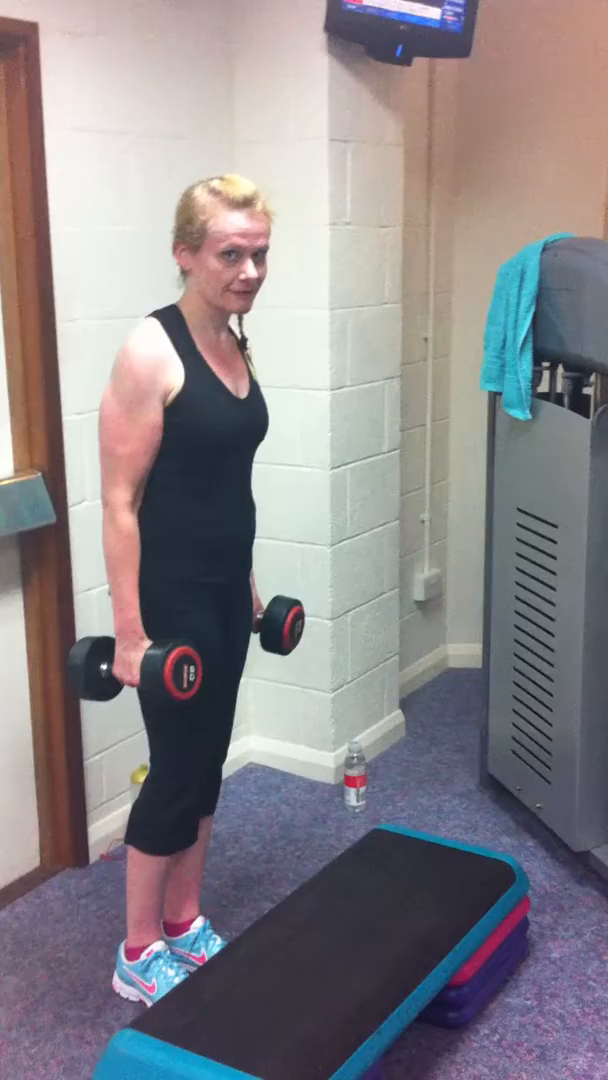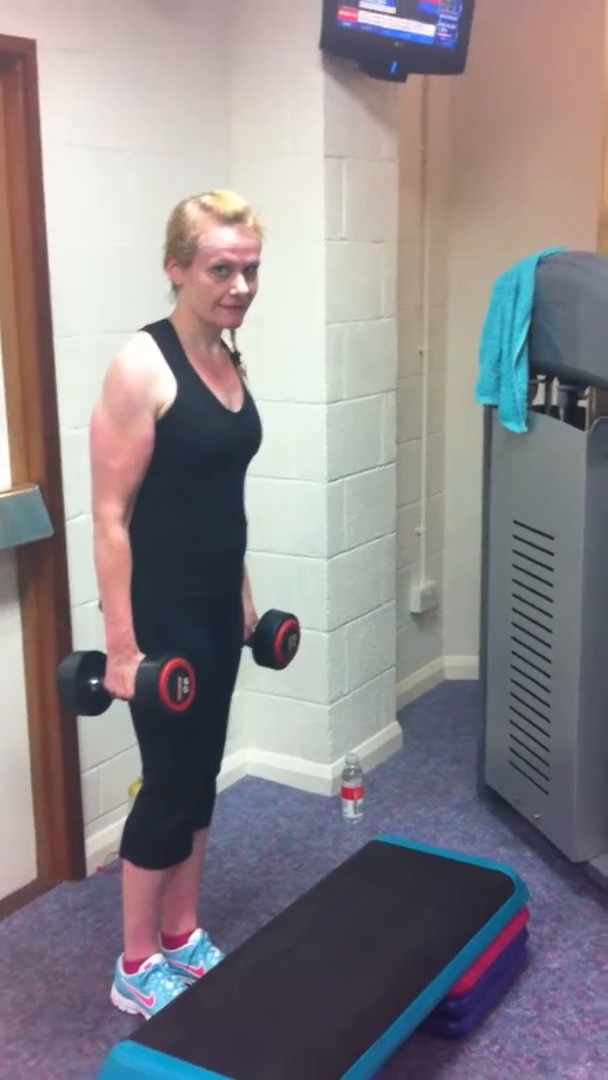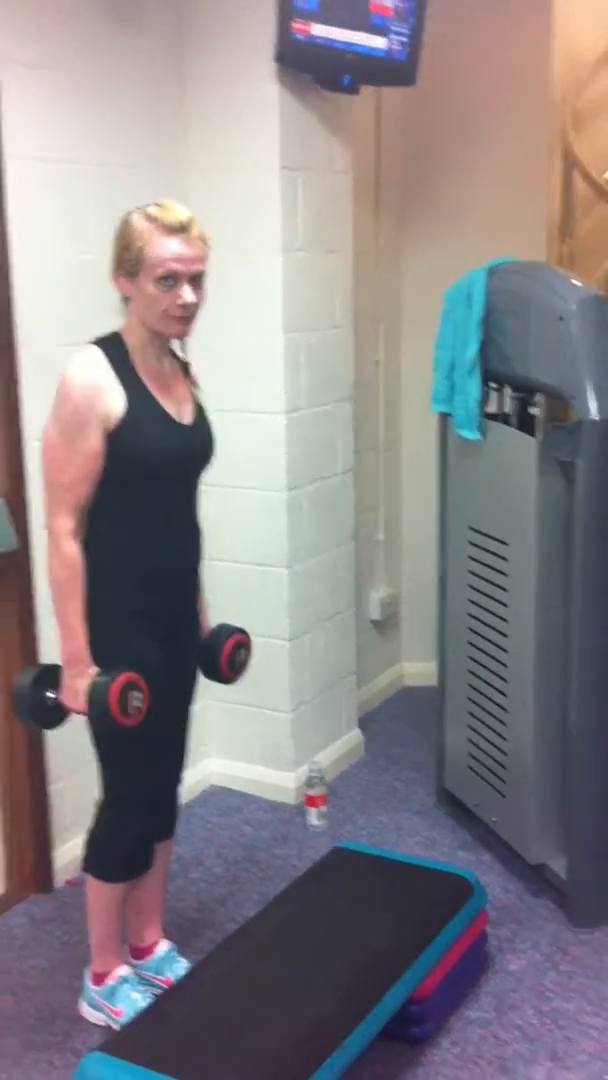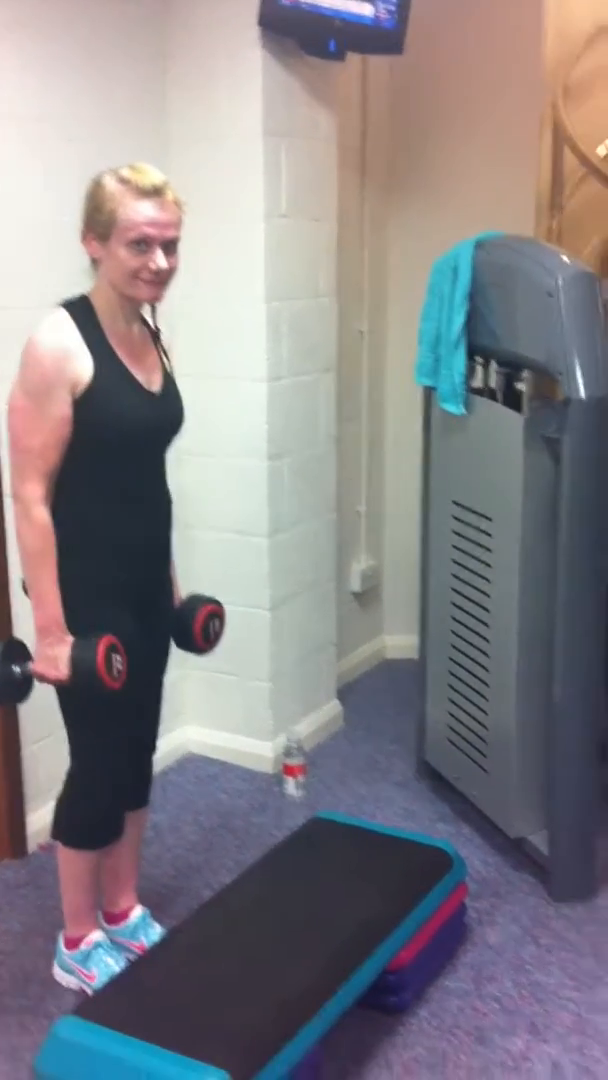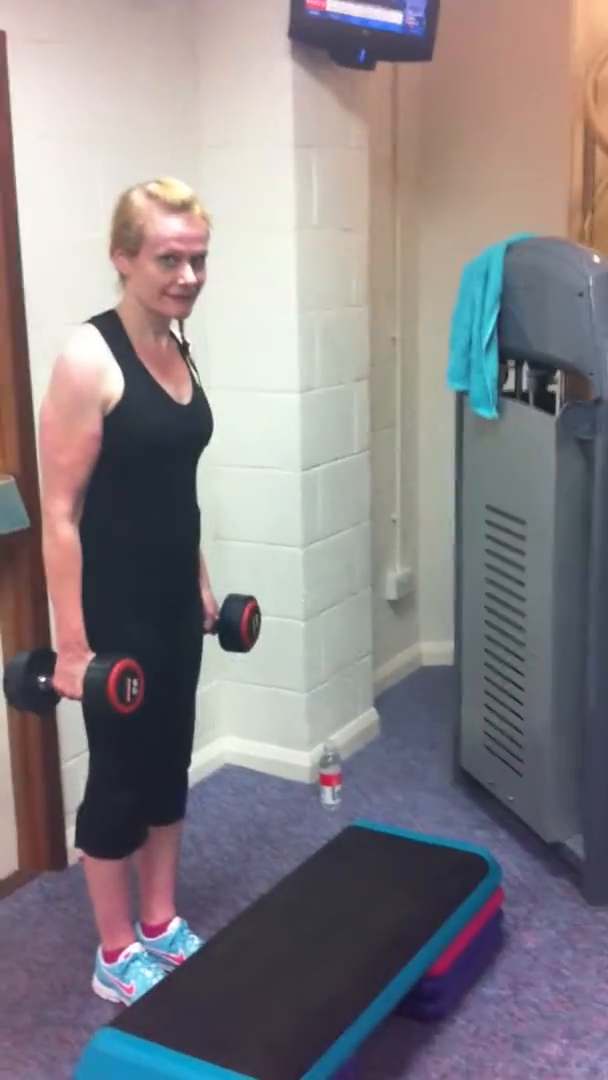
dt=0.7s
person 1, frame 1
left shoulder: (234, 343)
right shoulder: (149, 351)
right elbow: (119, 500)
right wrist: (128, 630)
left hip: (225, 590)
right hip: (170, 596)
left knee: (208, 760)
right knee: (176, 767)
left ankle: (186, 925)
right ankle: (138, 954)
person 1, frame 2
left shoulder: (228, 358)
right shoulder: (141, 366)
right elbow: (110, 514)
left wrist: (244, 594)
right wrist: (121, 643)
left hip: (217, 603)
right hip: (160, 610)
left knee: (201, 773)
right knee: (169, 781)
left ankle: (183, 937)
right ankle: (136, 966)
person 1, frame 3
left shoulder: (180, 370)
right shoulder: (91, 379)
right elbow: (63, 528)
right wrist: (76, 657)
left hip: (174, 615)
right hip: (118, 622)
left knee: (163, 785)
right knee: (130, 794)
left ankle: (151, 948)
right ankle: (104, 978)
person 1, frame 4
left shoulder: (150, 338)
left hip: (147, 585)
right hip: (88, 592)
left knee: (135, 754)
right knee: (99, 763)
left ankle: (124, 914)
right ankle: (77, 943)
person 1, frame 5
left shoulder: (177, 349)
right shoulder: (88, 359)
right elbow: (59, 511)
left wrist: (202, 583)
right wrist: (71, 642)
left hip: (173, 599)
right hip: (114, 607)
left knee: (169, 762)
right knee: (119, 774)
left ankle: (162, 926)
right ankle: (116, 954)
